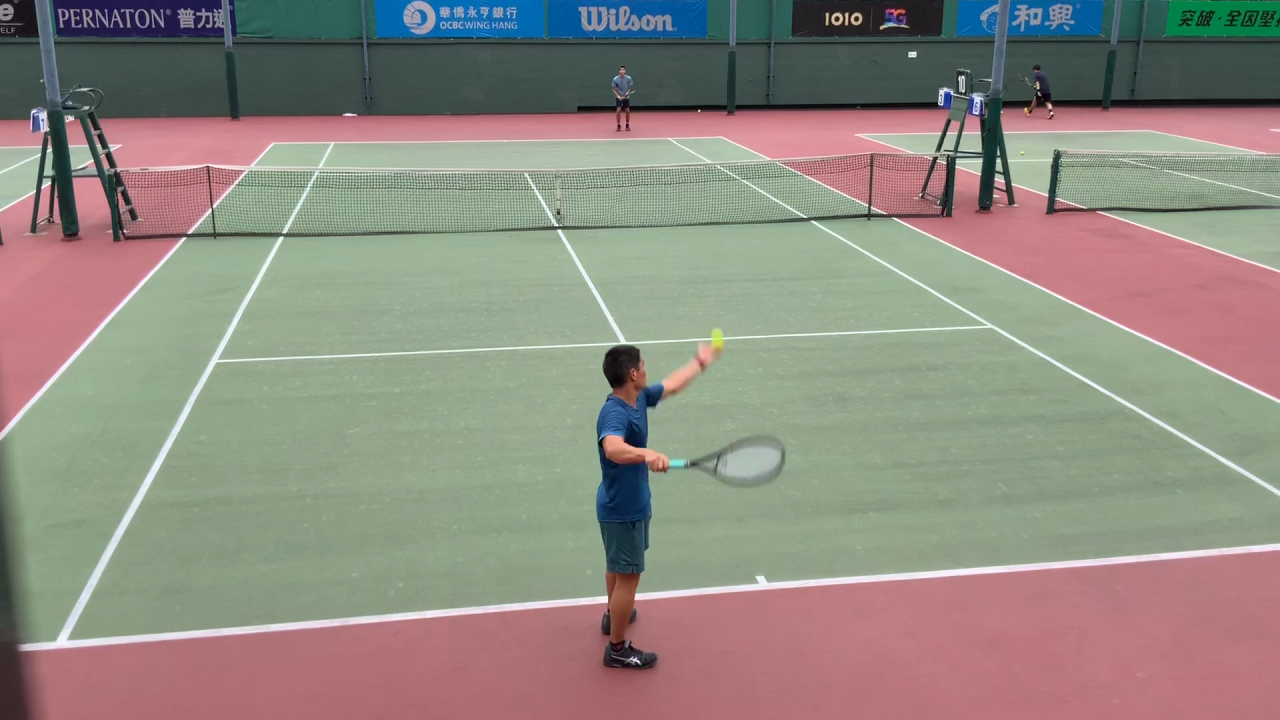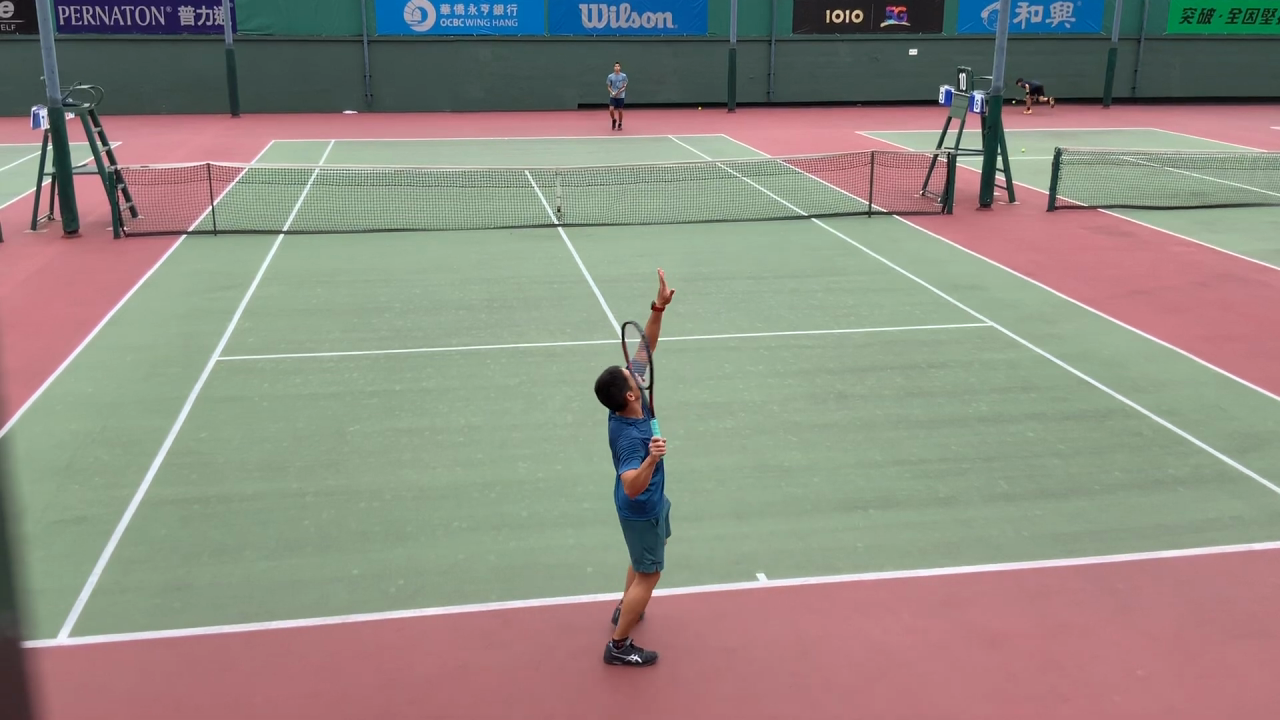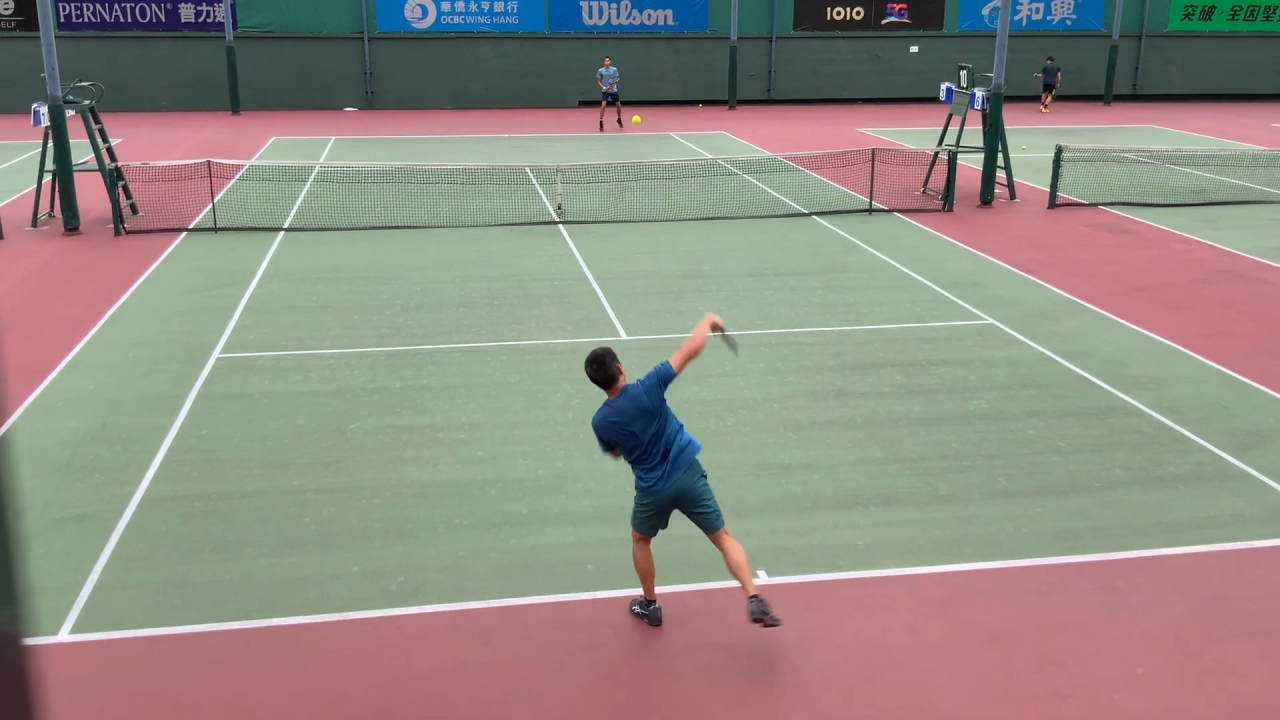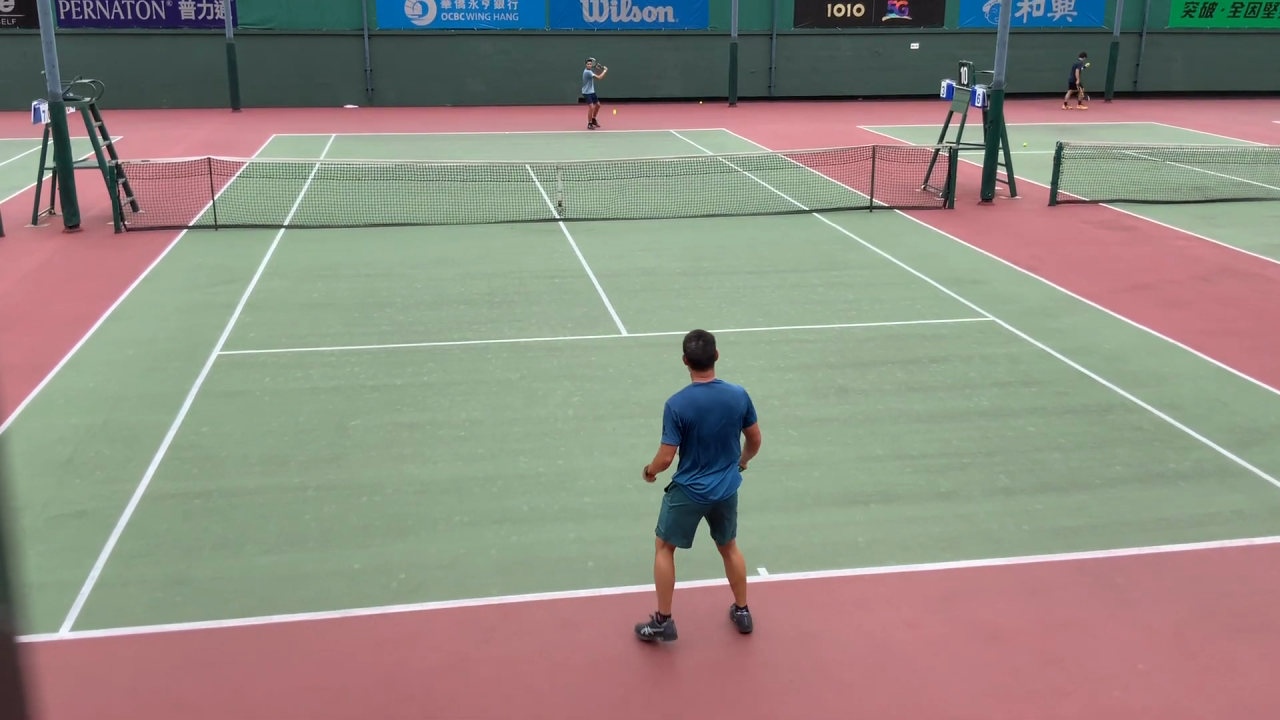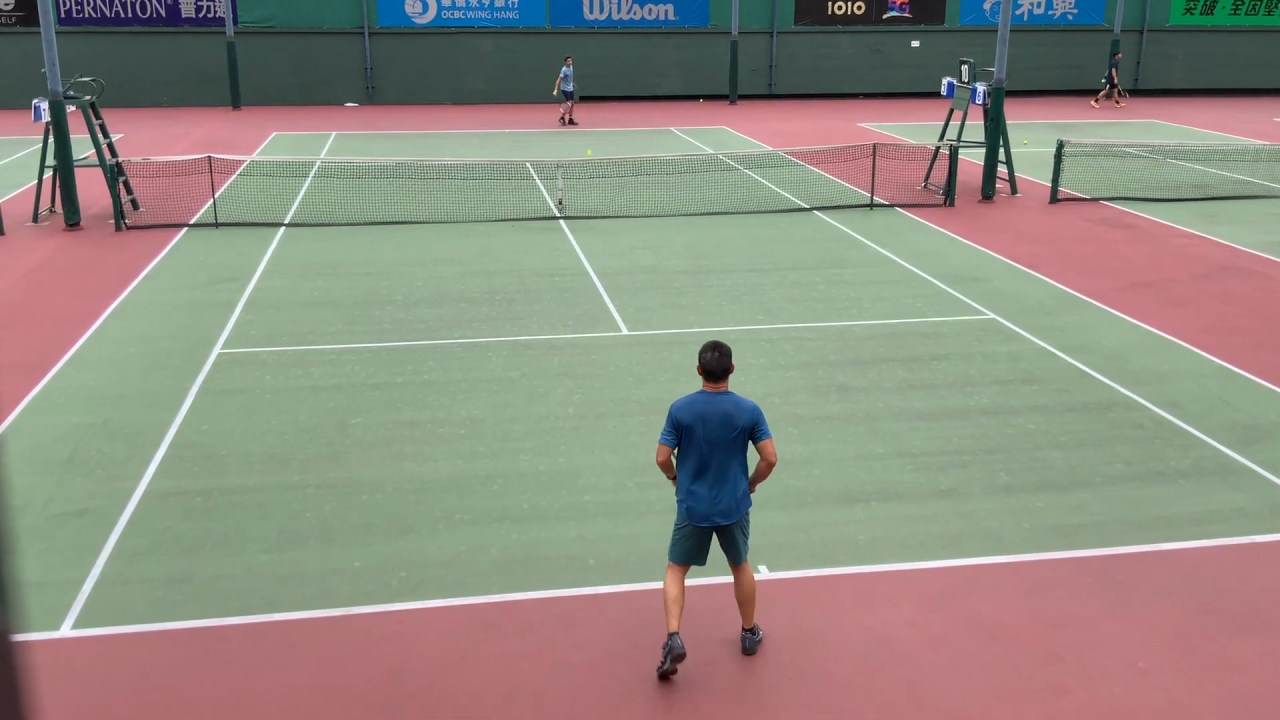
dt=0.7s
person 1, frame 1
left shoulder: (638, 398)
right shoulder: (612, 414)
left elbow: (671, 385)
right elbow: (613, 449)
left wrist: (699, 363)
right wrist: (646, 455)
left hip: (631, 505)
right hip: (621, 509)
left knee: (620, 567)
right knee: (628, 576)
left ankle: (613, 617)
right ankle: (617, 648)
person 1, frame 2
left shoulder: (625, 398)
right shoulder: (629, 436)
left elbow: (646, 348)
right elbow: (632, 488)
left wrist: (659, 307)
right wrist: (652, 460)
left hip: (650, 502)
right hip: (642, 508)
left knee: (646, 557)
right knee: (648, 575)
left ankle: (624, 609)
right ankle: (619, 645)
person 1, frame 3
left shoulder: (601, 421)
right shoulder: (647, 388)
right elbow: (689, 350)
right wrist: (708, 322)
left hip: (652, 489)
right hip: (688, 477)
left knee: (640, 539)
right knee: (723, 539)
left ankle: (650, 605)
right ankle: (754, 600)
person 1, frame 4
left shoulder: (677, 404)
right shoulder: (739, 395)
left elbow: (666, 457)
right elbow: (755, 439)
left wrist: (649, 471)
right wrist: (743, 460)
left hip: (688, 492)
right hip: (726, 489)
left knee: (664, 548)
right knee: (728, 548)
left ankle: (663, 620)
right ankle: (742, 611)
person 1, frame 5
left shoulder: (680, 409)
right shoulder: (749, 410)
left elbow: (664, 460)
right elbow: (770, 459)
right wrist: (751, 484)
left hip: (692, 509)
right hip: (733, 508)
left knee: (675, 572)
right knee: (741, 569)
left ankle: (674, 638)
right ankle: (749, 634)
